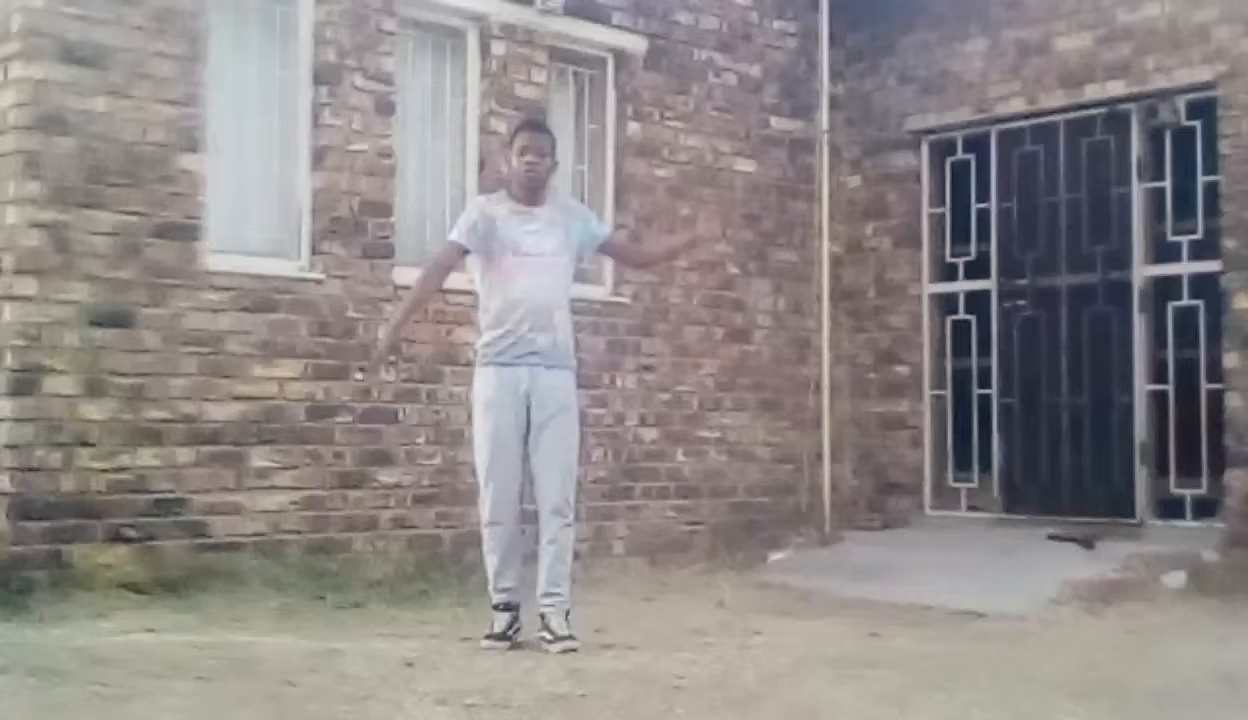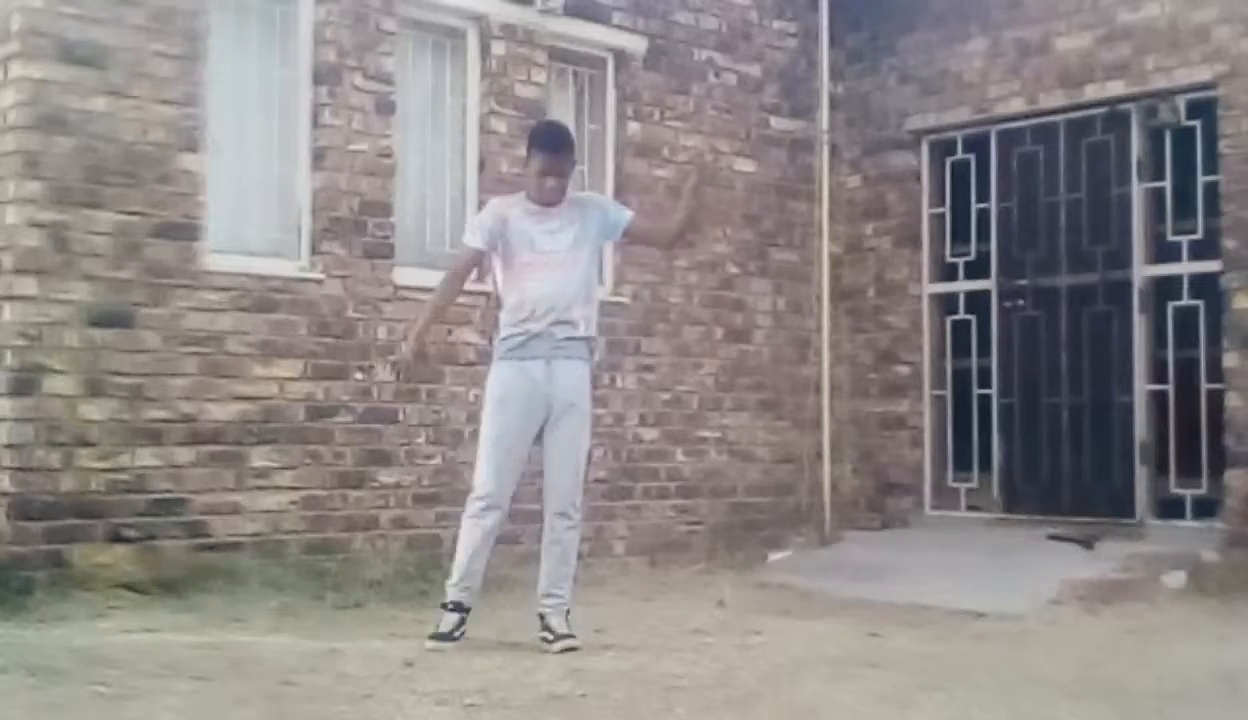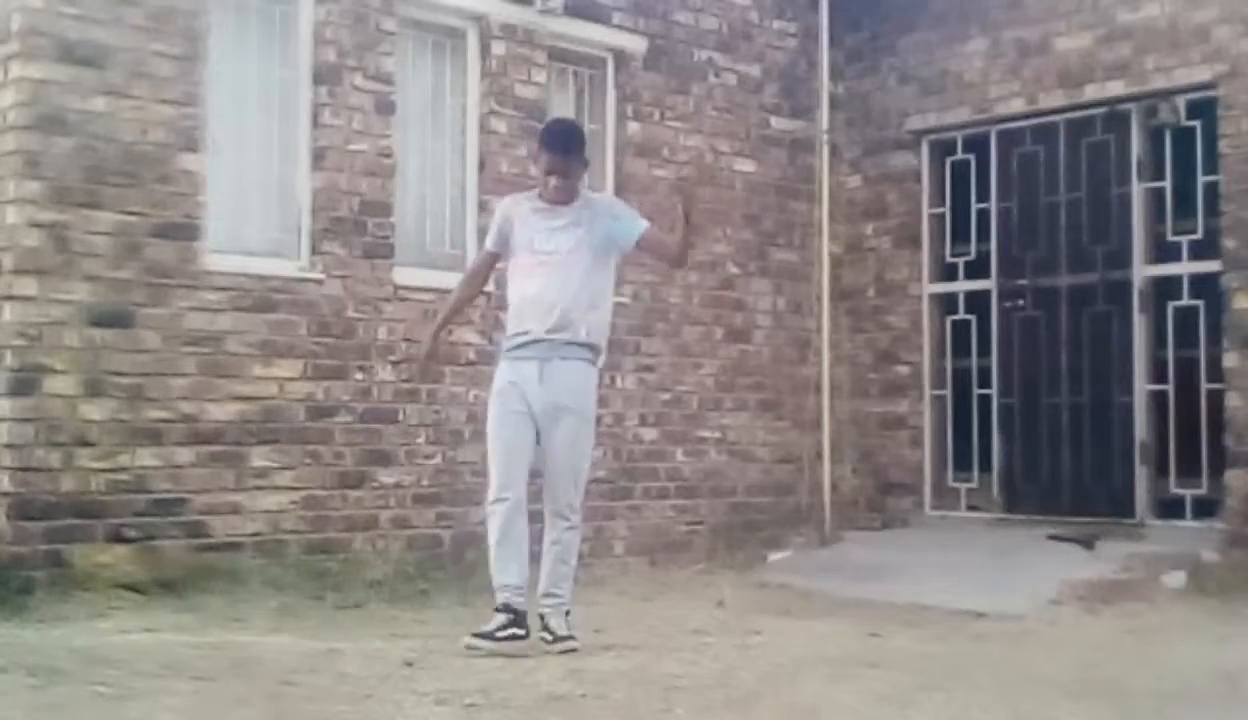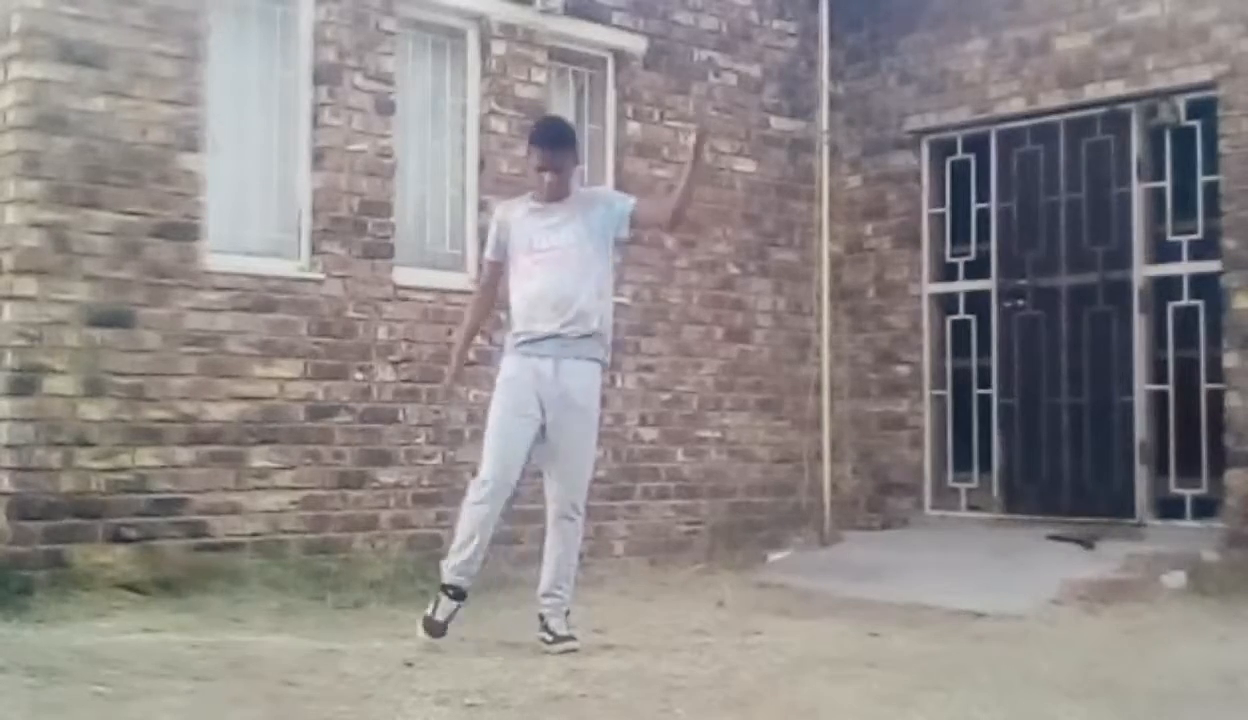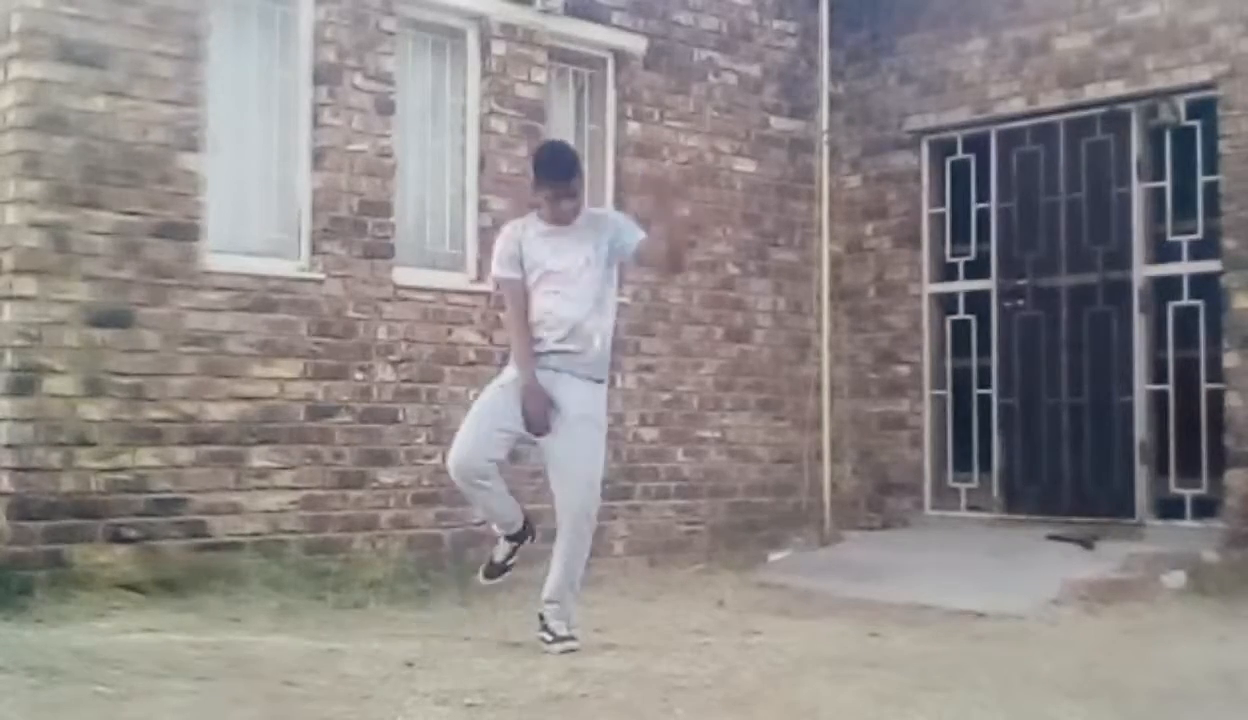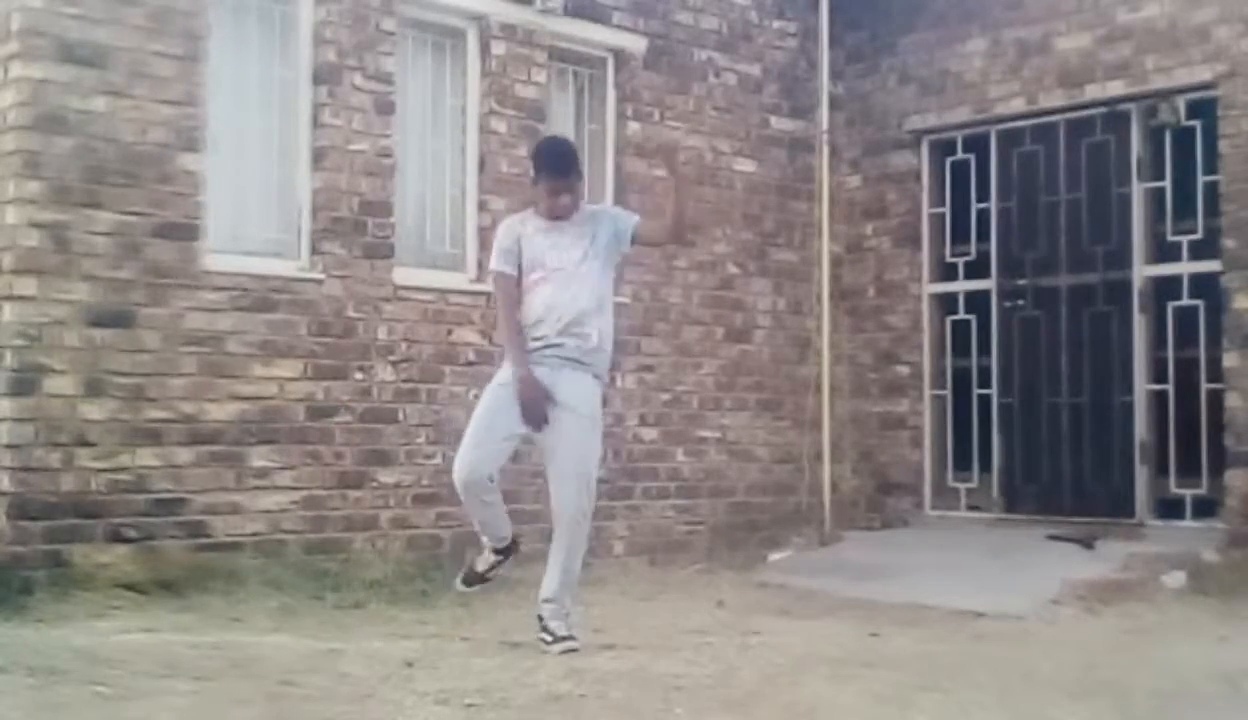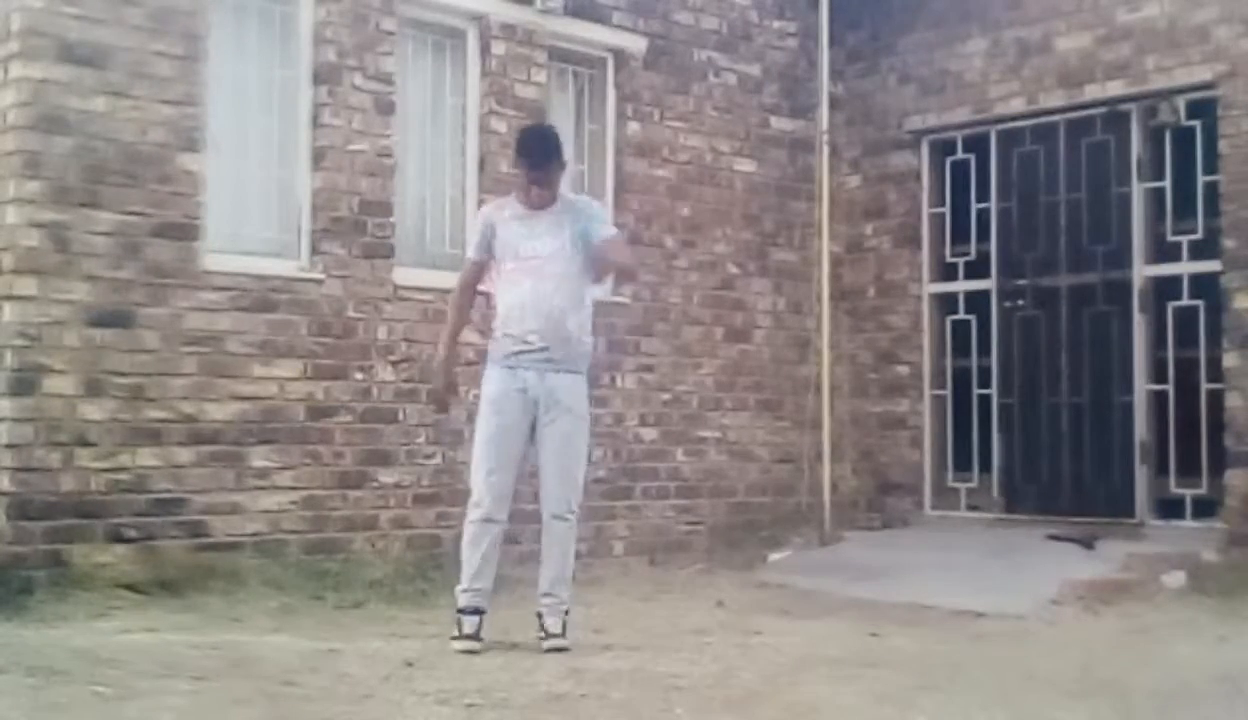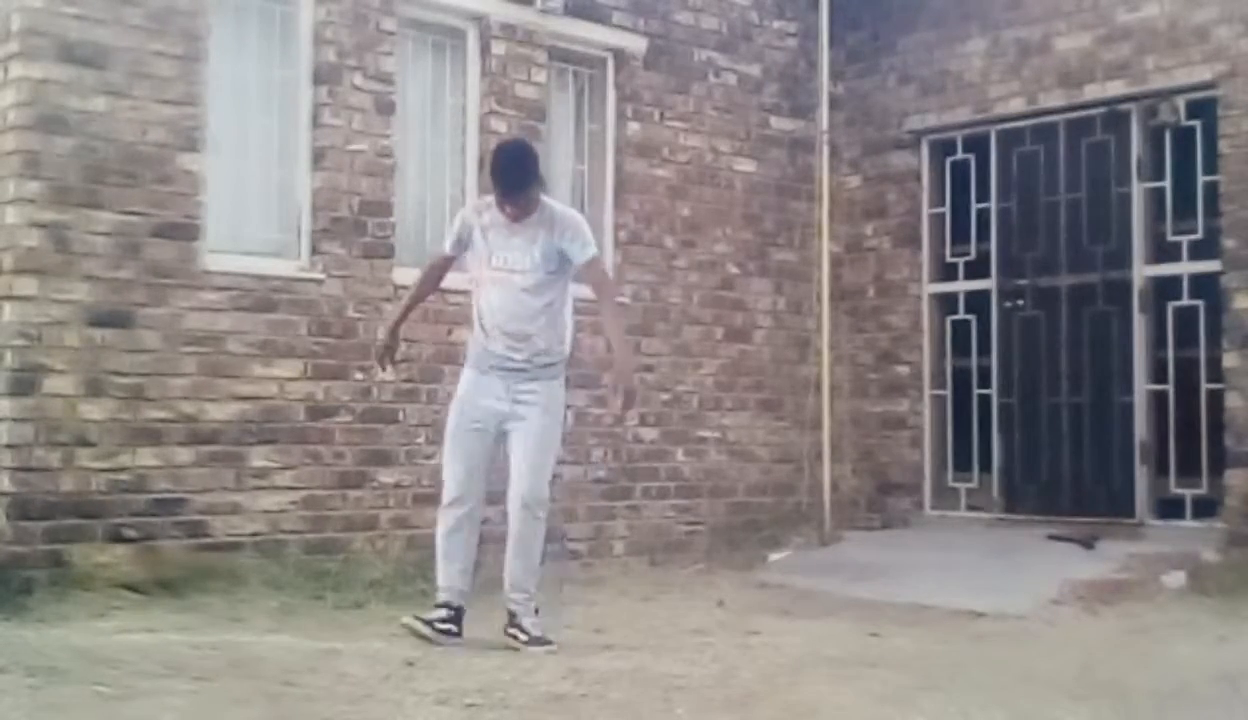
dt=0.5s
person 1, frame 1
left shoulder: (573, 216)
right shoulder: (484, 212)
left elbow: (638, 256)
right elbow: (439, 268)
left wrist: (695, 236)
right wrist: (394, 326)
left hip: (556, 371)
right hip: (498, 369)
left knee: (557, 499)
right knee: (498, 499)
left ankle: (554, 611)
right ankle: (504, 606)
person 1, frame 2
left shoulder: (595, 211)
right shoulder: (500, 213)
left elbow: (668, 235)
right elbow: (460, 273)
left wrist: (692, 191)
right wrist: (419, 332)
left hip: (571, 367)
right hip: (515, 365)
left knee: (565, 499)
right knee: (490, 489)
left ankle: (554, 610)
right ankle: (457, 603)
person 1, frame 3
left shoulder: (607, 213)
right shoulder: (512, 211)
left elbow: (675, 255)
right elbow: (479, 273)
left wrist: (686, 213)
right wrist: (437, 328)
left hip: (573, 368)
right hip: (517, 365)
left knee: (564, 500)
right knee: (505, 490)
left ankle: (554, 611)
right ankle: (510, 609)
person 1, frame 4
left shoulder: (603, 207)
right shoulder: (509, 216)
left elbow: (669, 215)
right elbow: (488, 288)
left wrist: (693, 157)
right wrist: (460, 345)
left hip: (580, 367)
right hip: (521, 363)
left knee: (567, 500)
right knee: (493, 479)
left ankle: (553, 613)
right ankle: (453, 585)
person 1, frame 5
left shoulder: (609, 227)
right shoulder: (515, 236)
left elbow: (670, 262)
right elbow: (516, 315)
right wrist: (529, 385)
left hip: (582, 384)
right hip: (526, 374)
left knee: (580, 506)
right knee: (465, 460)
left ankle: (556, 614)
right ankle: (514, 527)
person 1, frame 6
left shoulder: (606, 223)
right shoulder: (514, 230)
left elbow: (672, 231)
right elbow: (506, 308)
left wrist: (673, 173)
right wrist: (523, 375)
left hip: (579, 376)
right hip: (520, 371)
left knee: (573, 502)
right knee: (470, 471)
left ankle: (554, 614)
right ankle: (498, 543)
person 1, frame 7
left shoulder: (586, 215)
right shoulder: (494, 216)
left elbow: (624, 263)
right elbow: (467, 287)
left wrist: (615, 263)
right wrist: (445, 357)
left hip: (565, 372)
right hip: (506, 369)
left knee: (562, 500)
right knee: (489, 492)
left ankle: (553, 611)
right ankle: (470, 608)
person 1, frame 8
left shoulder: (566, 225)
right shoulder: (474, 217)
left elbow: (605, 290)
right elbow: (437, 270)
left wrist: (622, 358)
right wrist: (395, 325)
left hip: (541, 379)
right hip: (482, 371)
left knee: (527, 496)
right knee: (460, 490)
left ankle: (522, 611)
right ankle: (448, 606)
